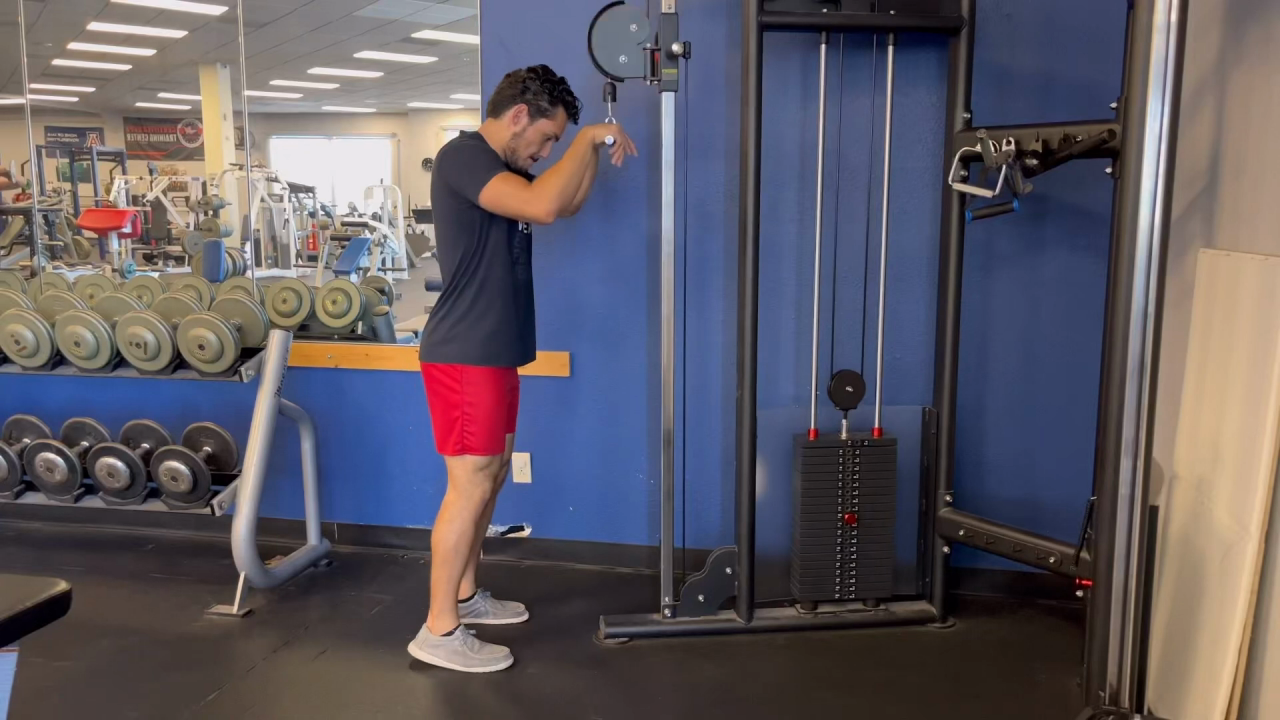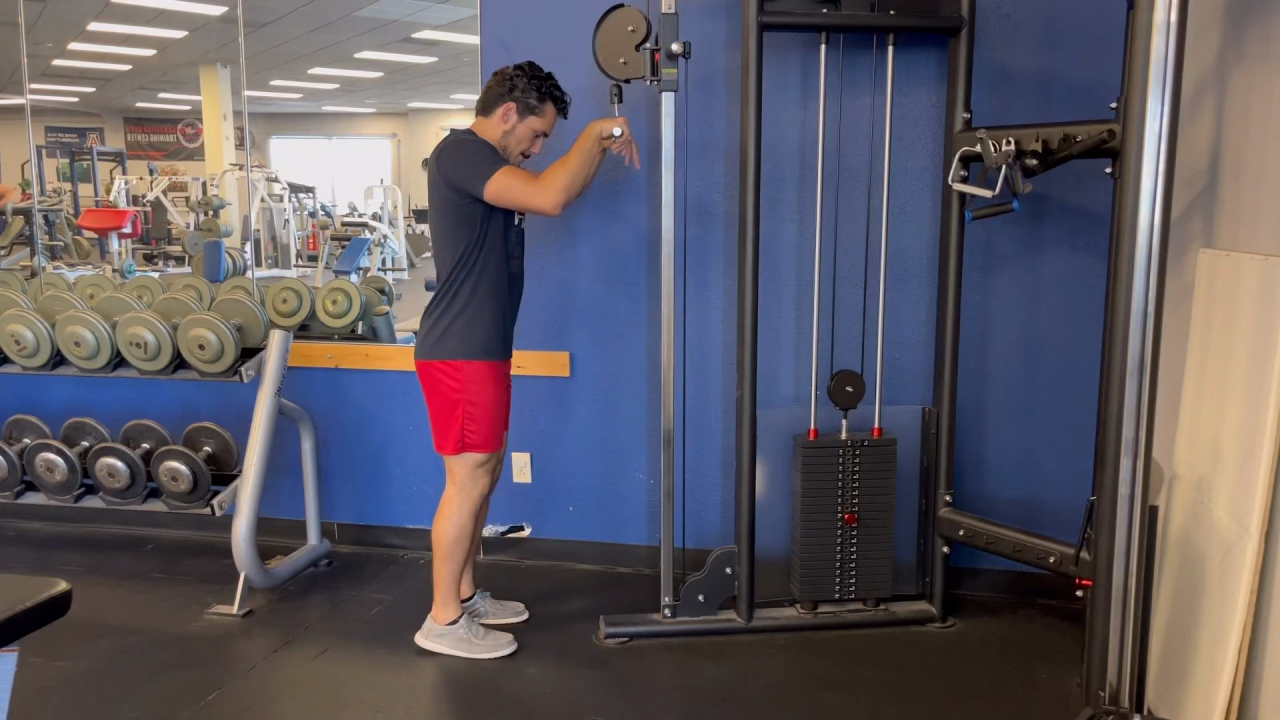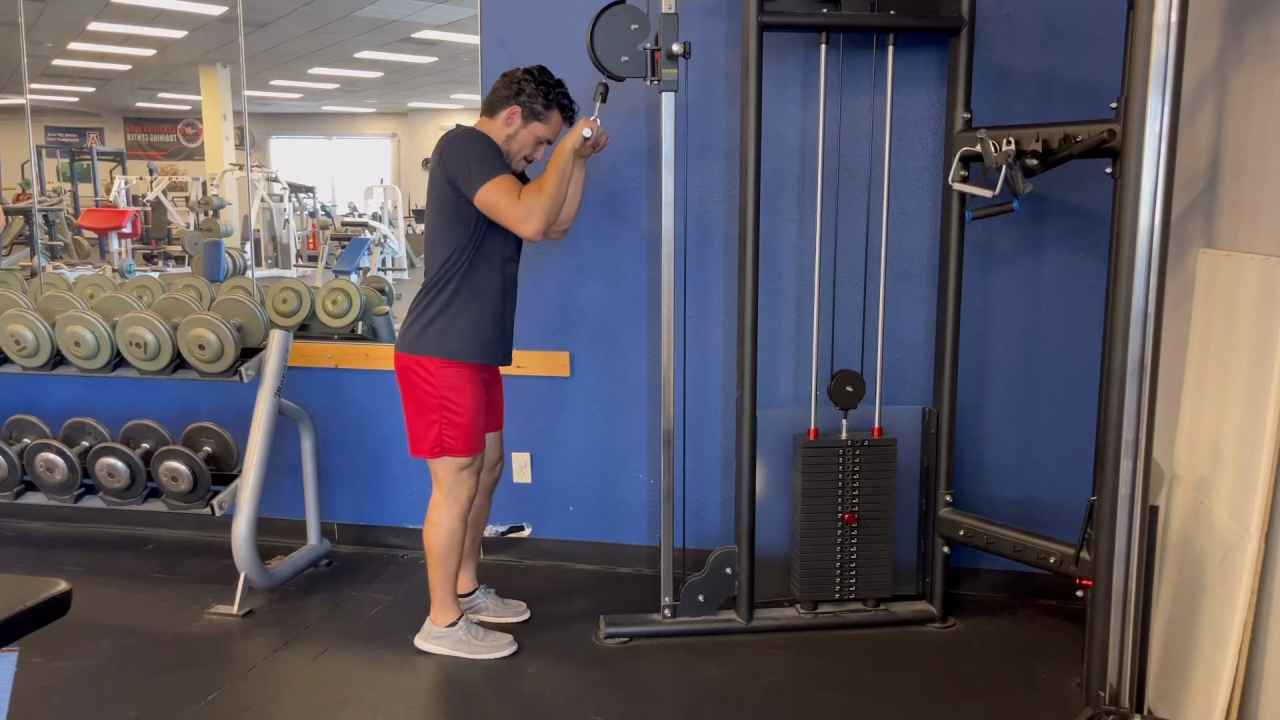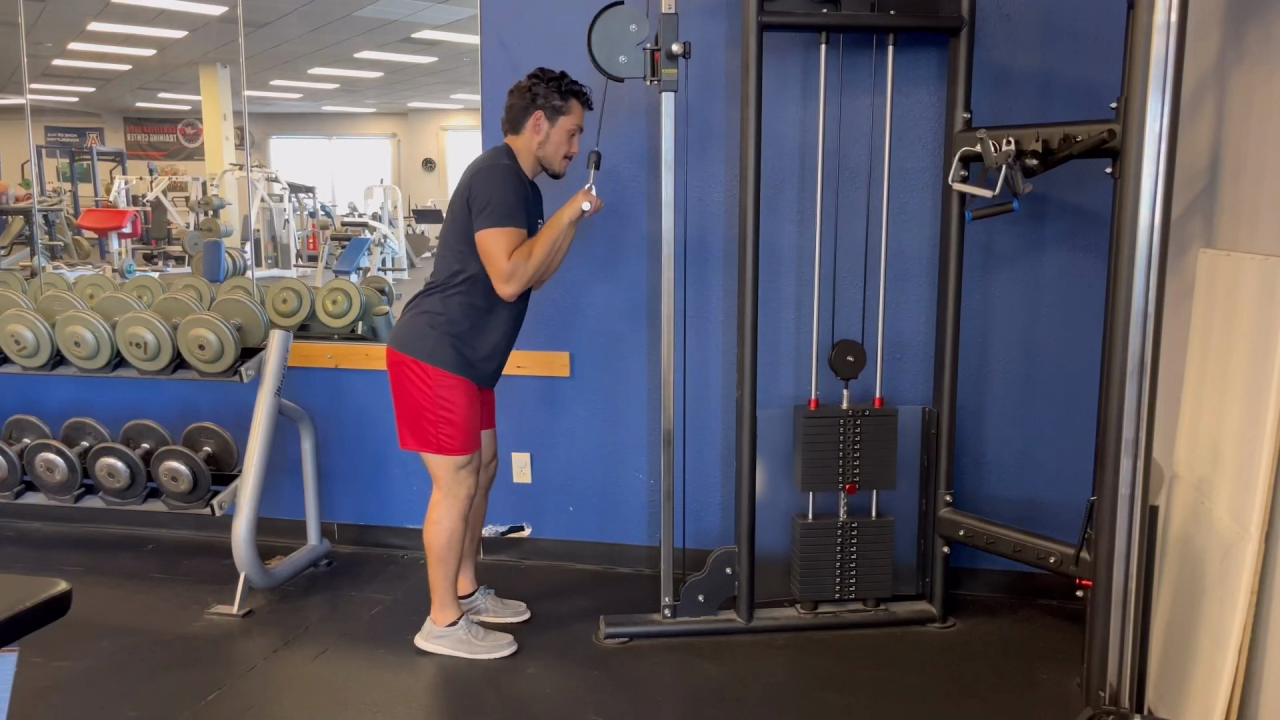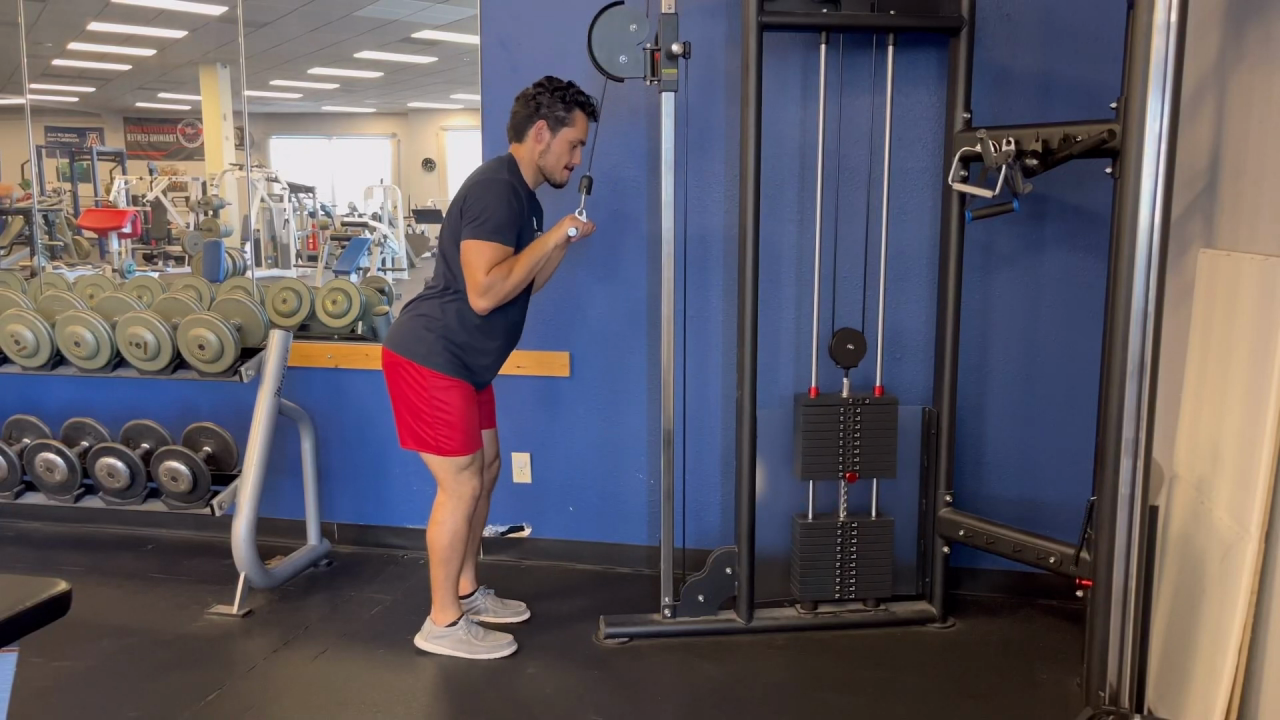
dt=0.5s
person 1, frame 1
left shoulder: (499, 166)
right shoulder: (464, 158)
left elbow: (565, 205)
right elbow: (543, 207)
left wrist: (594, 147)
right wrist: (587, 138)
left hip: (492, 351)
right hip: (463, 355)
left knee: (490, 476)
right knee: (469, 487)
left ankle: (464, 593)
right ankle: (439, 630)
person 1, frame 2
left shoulder: (489, 162)
right shoulder: (461, 153)
left elbow: (558, 196)
right elbow: (550, 197)
left wrist: (600, 147)
right wrist: (594, 134)
left hip: (483, 348)
right hip: (460, 352)
left knee: (484, 476)
right knee: (468, 481)
left ankle: (465, 593)
right ankle: (444, 620)
person 1, frame 3
left shoulder: (496, 163)
right shoulder: (464, 146)
left elbow: (556, 225)
right elbow: (530, 222)
left wrist: (578, 157)
right wrist: (566, 145)
left hip: (475, 350)
right hip: (442, 352)
left knee: (485, 468)
right knee: (456, 483)
left ankle: (466, 590)
right ankle: (443, 622)
person 1, frame 4
left shoulder: (519, 182)
right shoulder: (498, 177)
left elbow: (535, 275)
right elbow: (508, 280)
left wrist: (574, 218)
right wrist: (565, 213)
left hip: (464, 354)
right hip: (433, 354)
left knee: (481, 469)
right knee: (456, 484)
left ankle: (466, 592)
right ankle: (443, 623)
person 1, frame 5
left shoulder: (521, 192)
right shoulder: (495, 189)
left elbow: (524, 285)
right elbow: (484, 293)
left wrist: (563, 241)
right wrist: (552, 236)
left hip: (461, 358)
right hip: (429, 357)
left knee: (484, 470)
right knee: (461, 485)
left ankle: (467, 591)
right ankle: (444, 622)
